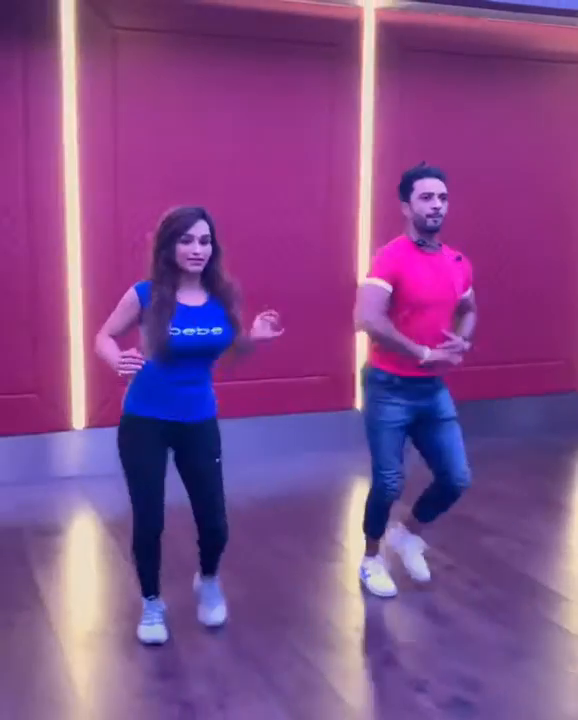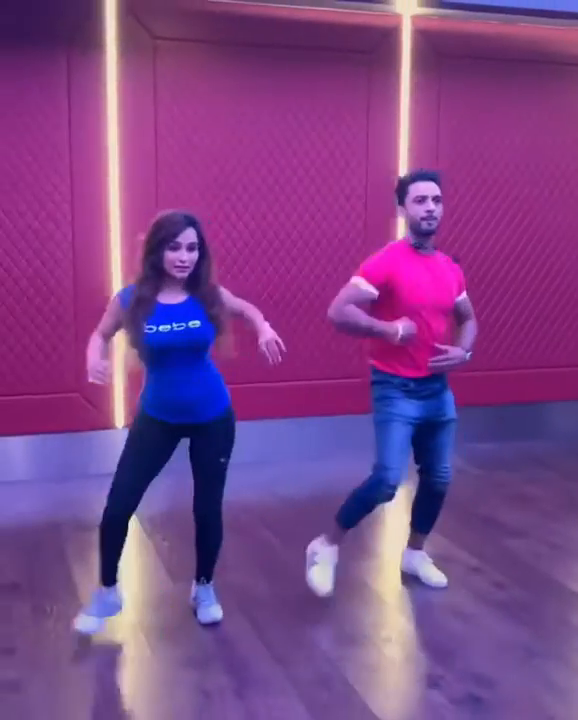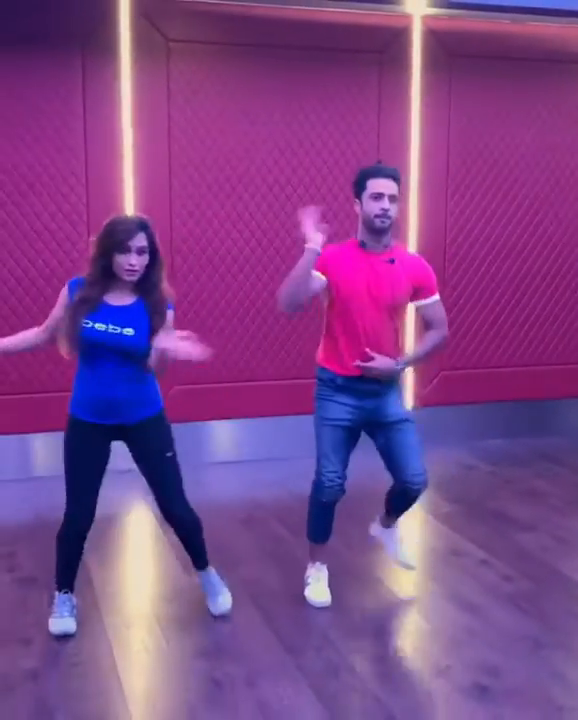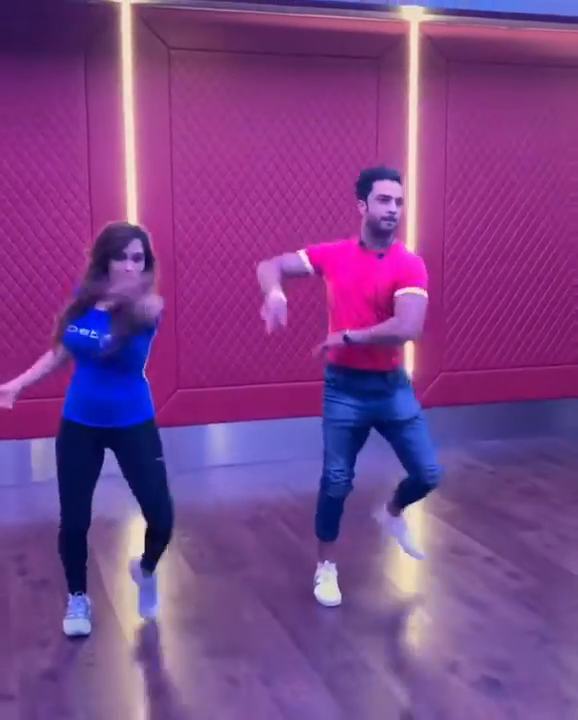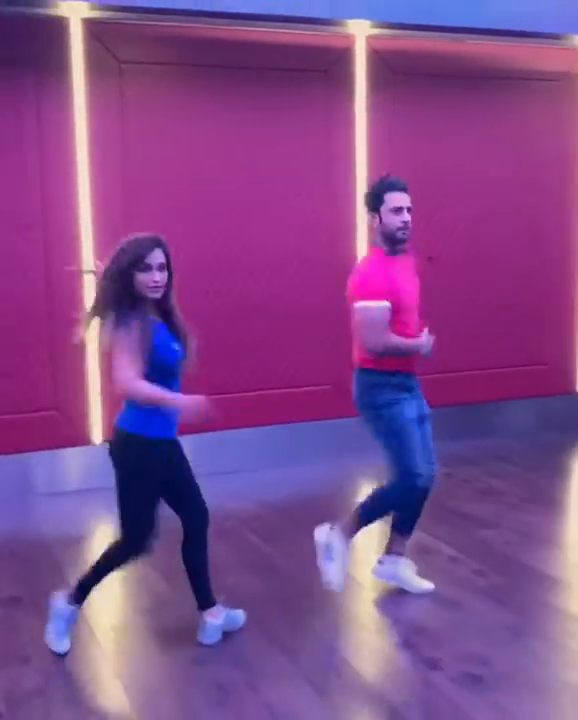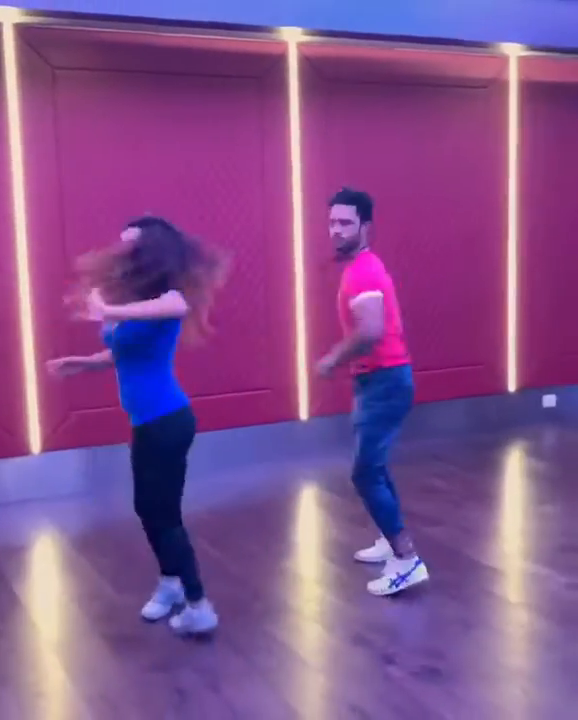
dt=0.4s
person 1, frame 1
left shoulder: (458, 263)
right shoulder: (390, 259)
left elbow: (469, 311)
right elbow: (367, 320)
left wrist: (461, 342)
right wrist: (423, 353)
left hip: (433, 388)
right hip: (389, 388)
left knee: (456, 479)
right knee: (388, 483)
left ankle: (406, 533)
right ankle: (371, 560)
person 1, frame 2
left shoulder: (451, 268)
right shoulder: (385, 263)
left elbow: (467, 319)
right elbow: (339, 311)
left wrist: (463, 352)
right wrist: (388, 329)
left hip: (438, 389)
right hip: (395, 389)
left knee: (438, 480)
right knee: (387, 480)
left ankle: (415, 553)
right ankle: (327, 545)
person 1, frame 3
left shoulder: (415, 268)
right shoulder: (330, 258)
left elbow: (439, 329)
right elbow: (287, 305)
left wrist: (401, 363)
right wrist: (309, 248)
left hip: (385, 391)
right hip: (336, 390)
left knee: (413, 478)
right knee: (329, 484)
left ankle: (386, 527)
right ankle: (316, 568)
person 1, frame 4
left shoulder: (410, 265)
right shoulder: (331, 255)
left elbow: (408, 328)
right elbow: (270, 267)
left wrist: (347, 337)
right wrist: (274, 293)
left hip: (392, 386)
right hip: (343, 387)
left knee: (428, 474)
right knee: (336, 481)
left ankle: (394, 512)
right ankle: (327, 567)
person 1, frame 5
left shoulder: (402, 262)
right shoulder: (374, 274)
right elbow: (376, 343)
left wrist: (413, 329)
right wrist: (417, 344)
left hip: (402, 386)
right hip: (383, 388)
left knee: (424, 475)
right knee: (413, 479)
left ankle: (394, 560)
right ankle: (338, 535)
person 1, frame 6
left shoulder: (360, 273)
right shoulder: (362, 269)
left elbow: (371, 332)
left wrist: (333, 360)
right wrist: (346, 351)
left hip: (380, 383)
right hip: (390, 379)
left knee: (367, 475)
right knee: (372, 466)
left ankle: (407, 561)
right ankle: (395, 543)
person 2, frame 1
left shoulder: (222, 296)
right shoulder: (145, 295)
left elbow: (235, 349)
right elbow: (104, 337)
left wrist: (257, 335)
right wrist: (118, 360)
left hip: (198, 421)
right hip: (144, 421)
left knee: (213, 521)
right knee: (149, 520)
left ankle: (208, 583)
right ankle: (151, 604)
person 2, frame 2
left shoulder: (209, 295)
right shoulder: (132, 299)
left elbow: (248, 309)
right elbow: (101, 333)
left wrist: (264, 330)
right wrist: (94, 359)
left hip: (213, 418)
right hip: (158, 418)
left knee: (208, 509)
right knee: (118, 505)
left ankle: (204, 588)
right ankle: (107, 593)
person 2, frame 3
left shoulder: (157, 305)
right shoulder: (78, 292)
left elbow: (159, 361)
right elbow: (44, 333)
left wrist: (172, 350)
left hip: (144, 419)
right hip: (87, 422)
left knee: (175, 506)
right knee: (78, 514)
left ankle: (207, 575)
right ankle: (64, 597)
person 2, frame 4
left shoulder: (144, 307)
right shoulder: (81, 303)
left elbow: (147, 307)
right elbow: (62, 353)
left wrist: (131, 292)
left hip: (134, 426)
right hip: (79, 426)
left knee: (161, 515)
right knee: (74, 521)
left ankle: (146, 571)
right ankle: (78, 599)
person 2, frame 5
left shoulder: (160, 315)
right shoulder: (129, 321)
right elbow: (128, 383)
right wrist: (176, 400)
left hip: (158, 440)
right hip: (140, 443)
left knee: (197, 518)
right knee: (137, 538)
left ankle: (210, 613)
right ankle: (70, 603)
person 2, frame 6
left shoulder: (168, 297)
right shoulder: (136, 299)
left elbow: (179, 306)
left wrist: (111, 311)
right wrist: (81, 362)
left hip: (161, 424)
right hip: (162, 420)
left knee: (160, 513)
right knee: (152, 507)
left ankle: (198, 607)
right ankle: (172, 584)
